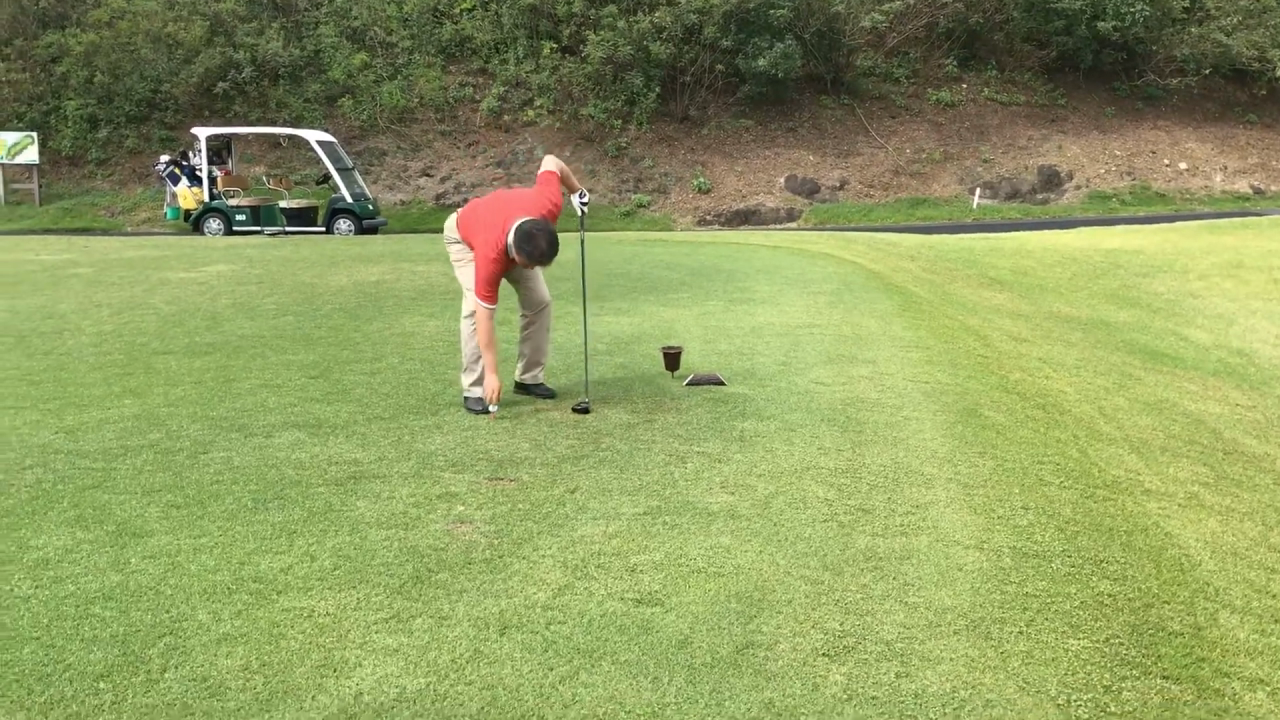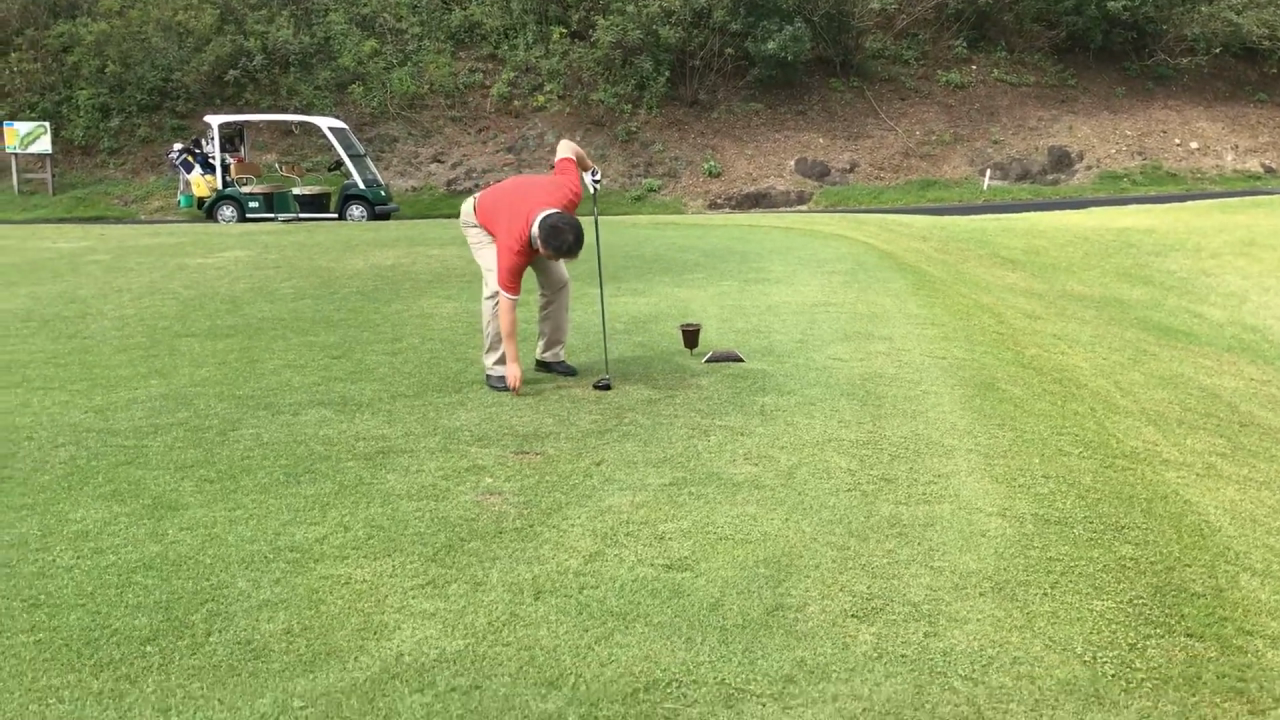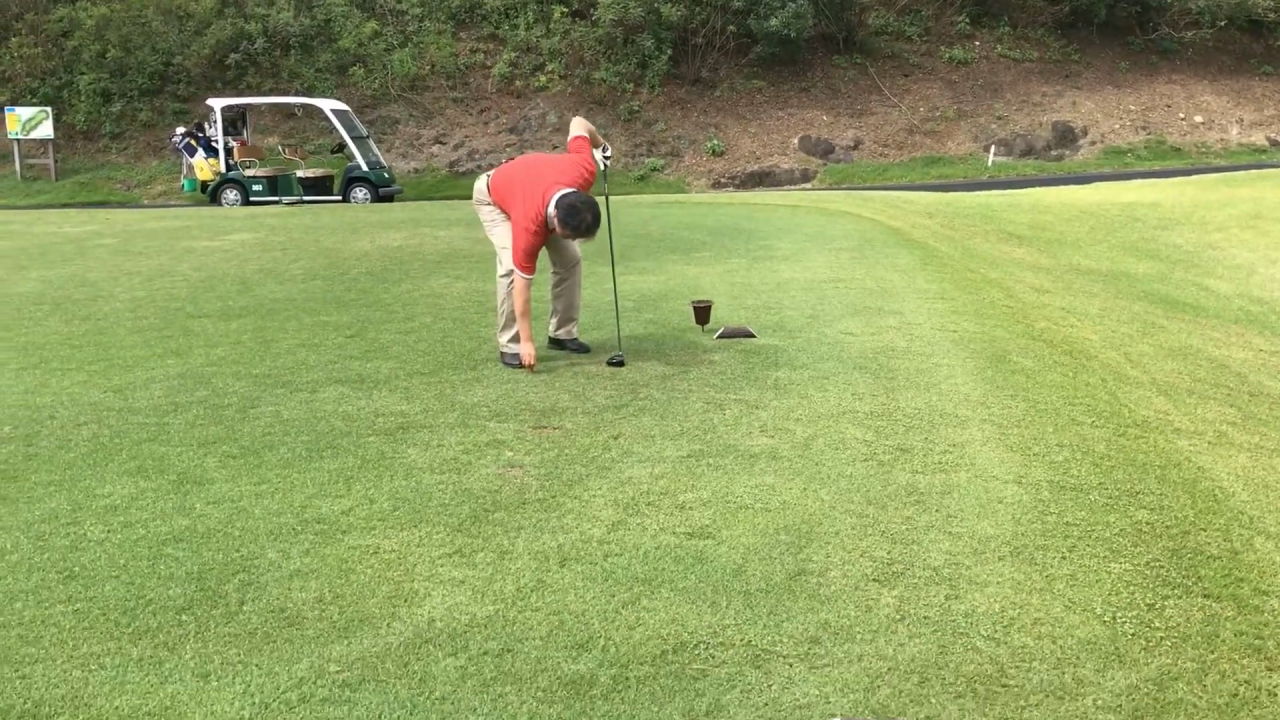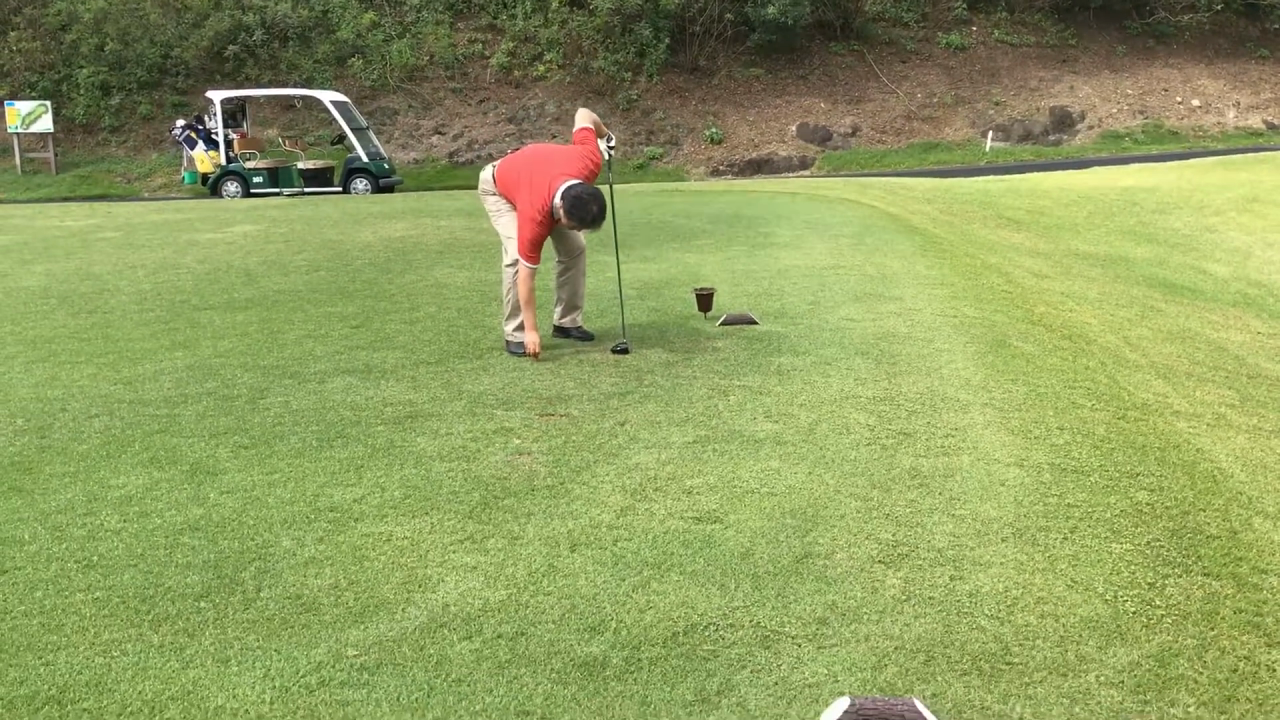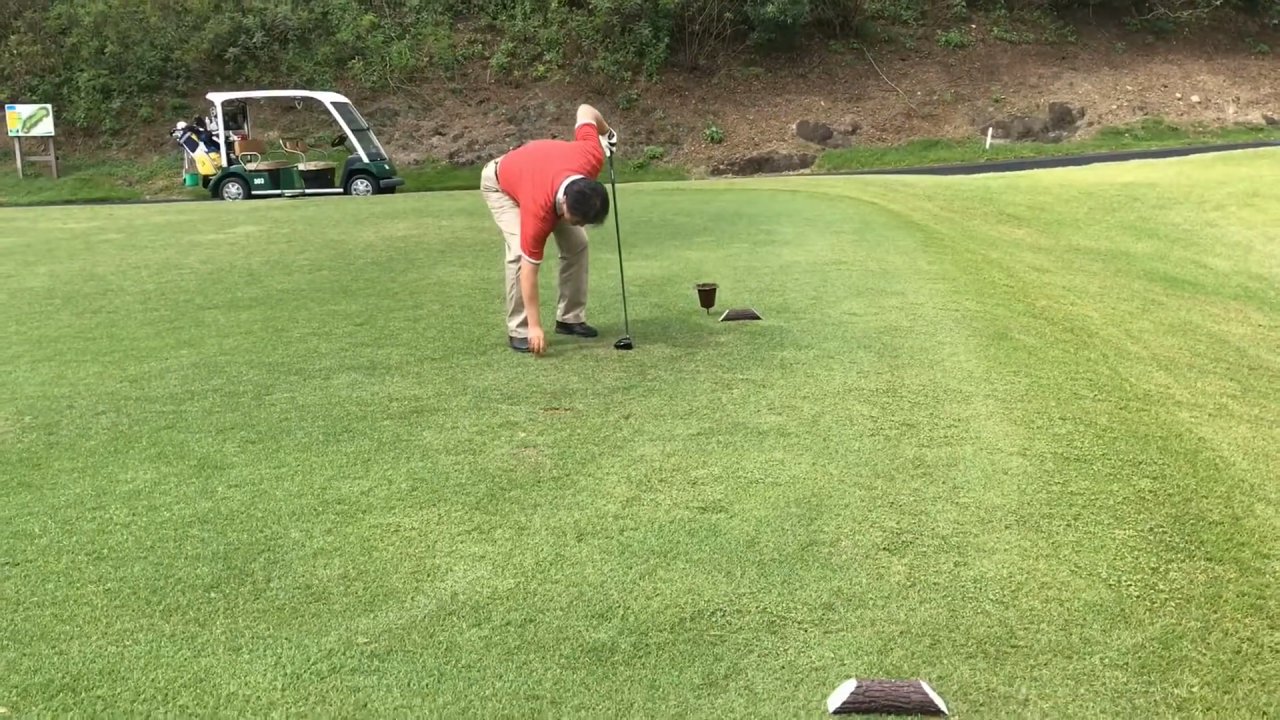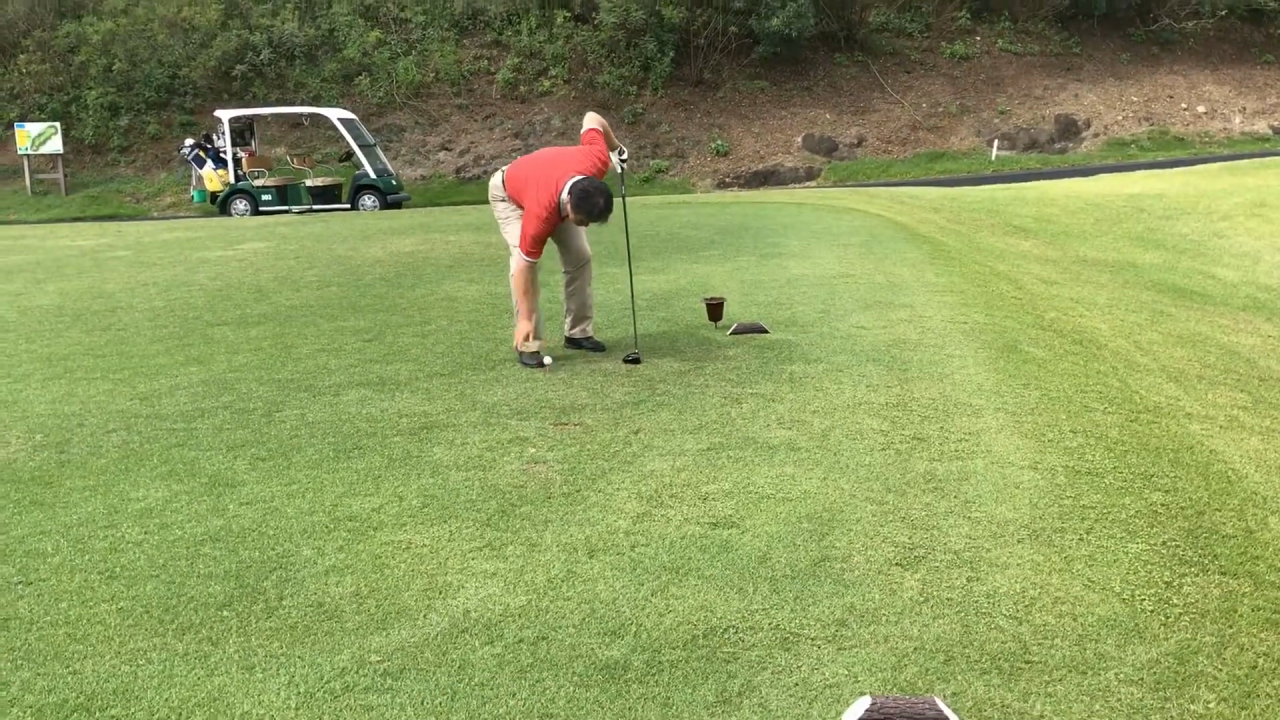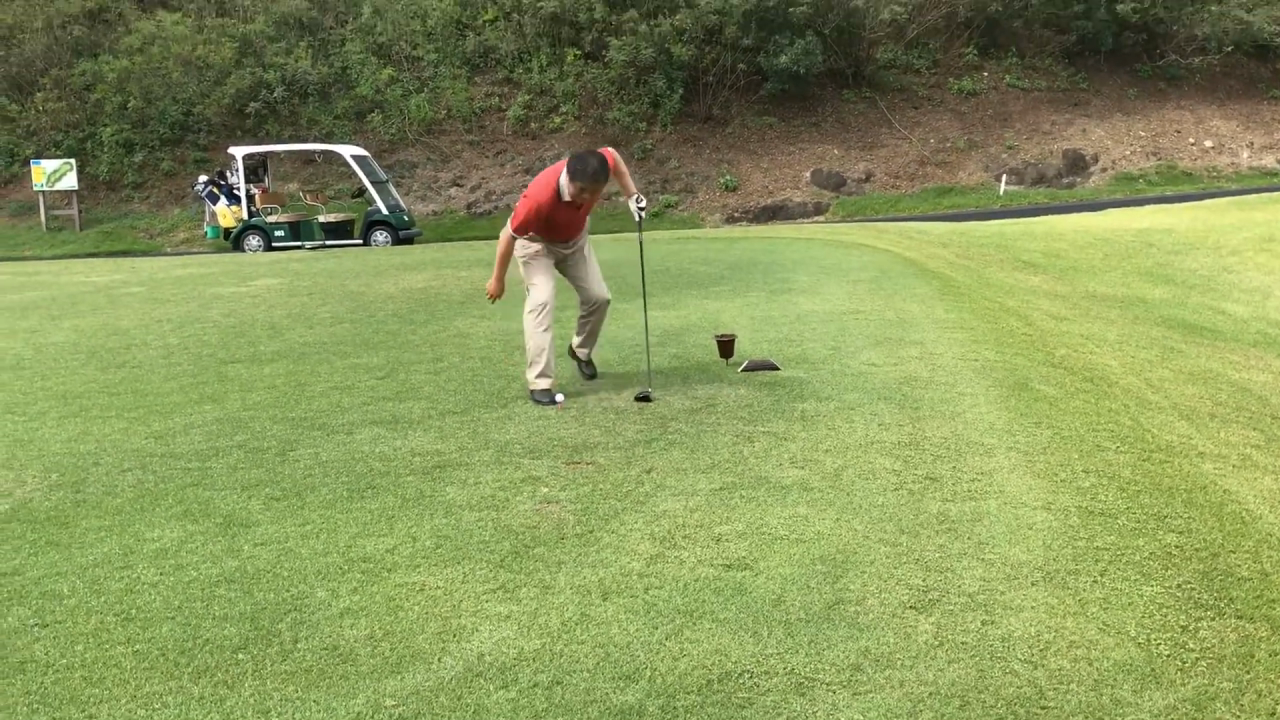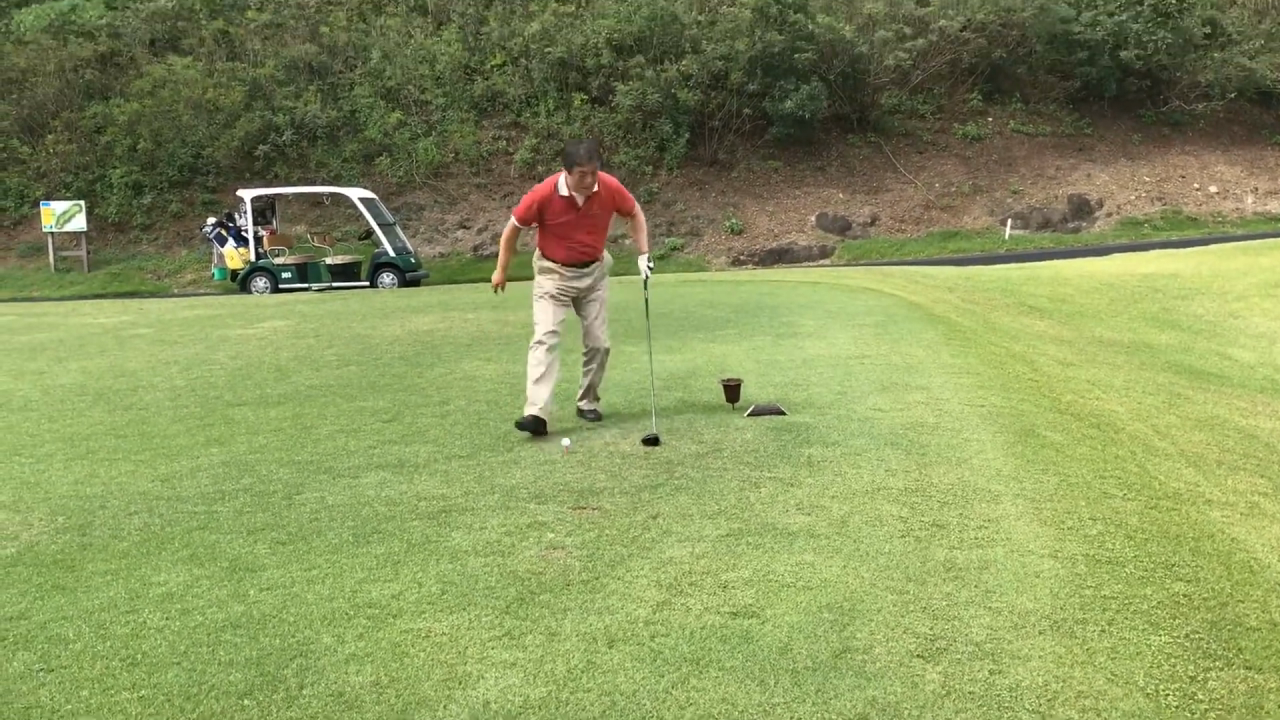
dt=0.3s
person 1, frame 1
left shoulder: (549, 206)
right shoulder: (492, 255)
left elbow: (551, 161)
right elbow: (485, 315)
left wrist: (576, 191)
right wrist: (493, 373)
left hip: (508, 229)
right hip: (464, 236)
left knee: (539, 301)
right knee: (474, 307)
left ankle: (529, 378)
right ankle: (474, 389)
person 1, frame 2
left shoulder: (570, 193)
right shoulder: (515, 246)
left elbow: (566, 146)
right elbow: (507, 305)
left wrist: (590, 169)
right wrist: (513, 363)
left hip: (522, 208)
right hip: (479, 219)
left knee: (558, 281)
right knee: (496, 288)
left ankle: (550, 356)
right ankle: (496, 367)
person 1, frame 3
left shoulder: (585, 172)
right shoulder: (531, 225)
left elbow: (578, 123)
right elbow: (522, 285)
left wrist: (601, 146)
right wrist: (528, 342)
left hip: (538, 185)
right hip: (493, 196)
left knee: (570, 259)
right knee: (511, 266)
left ankle: (562, 334)
right ankle: (510, 345)
person 1, frame 4
left shoulder: (590, 163)
right shoulder: (536, 215)
left elbow: (583, 115)
right elbow: (526, 274)
left wrist: (605, 136)
right wrist: (531, 330)
left hip: (540, 175)
right hip: (498, 187)
left knee: (574, 248)
right knee: (517, 256)
left ankle: (567, 322)
right ankle: (516, 334)
person 1, frame 5
left shoulder: (592, 159)
right shoulder: (540, 211)
left elbow: (585, 111)
right elbow: (529, 269)
left wrist: (607, 133)
right wrist: (536, 326)
left hip: (542, 171)
right hip: (501, 184)
left knee: (577, 245)
right knee: (519, 252)
left ankle: (570, 318)
right ankle: (519, 329)
person 1, frame 6
left shoulder: (597, 163)
right shoulder: (543, 212)
left elbow: (592, 118)
right elbow: (524, 265)
left wrist: (615, 147)
right wrist: (524, 319)
left hip: (549, 181)
right hip: (508, 195)
left knee: (580, 257)
right knee: (523, 262)
left ankle: (578, 332)
right ankle: (527, 345)
person 1, frame 7
left shoulder: (601, 165)
right shoulder: (542, 196)
left elbow: (612, 154)
right elbow: (509, 235)
left wrist: (632, 195)
right wrist: (497, 279)
left hip: (573, 237)
right hip: (533, 239)
left knee: (598, 297)
right knee: (541, 300)
left ankle: (581, 349)
right ankle: (540, 384)
person 1, frame 8
left shoulder: (610, 187)
right shoulder: (543, 194)
left elbow: (634, 213)
right elbow: (513, 227)
left wrist: (643, 254)
right wrist: (501, 269)
left hip: (594, 272)
right hip: (553, 272)
left knee: (598, 343)
right knee: (545, 337)
left ankle: (588, 403)
right ankle: (535, 412)
